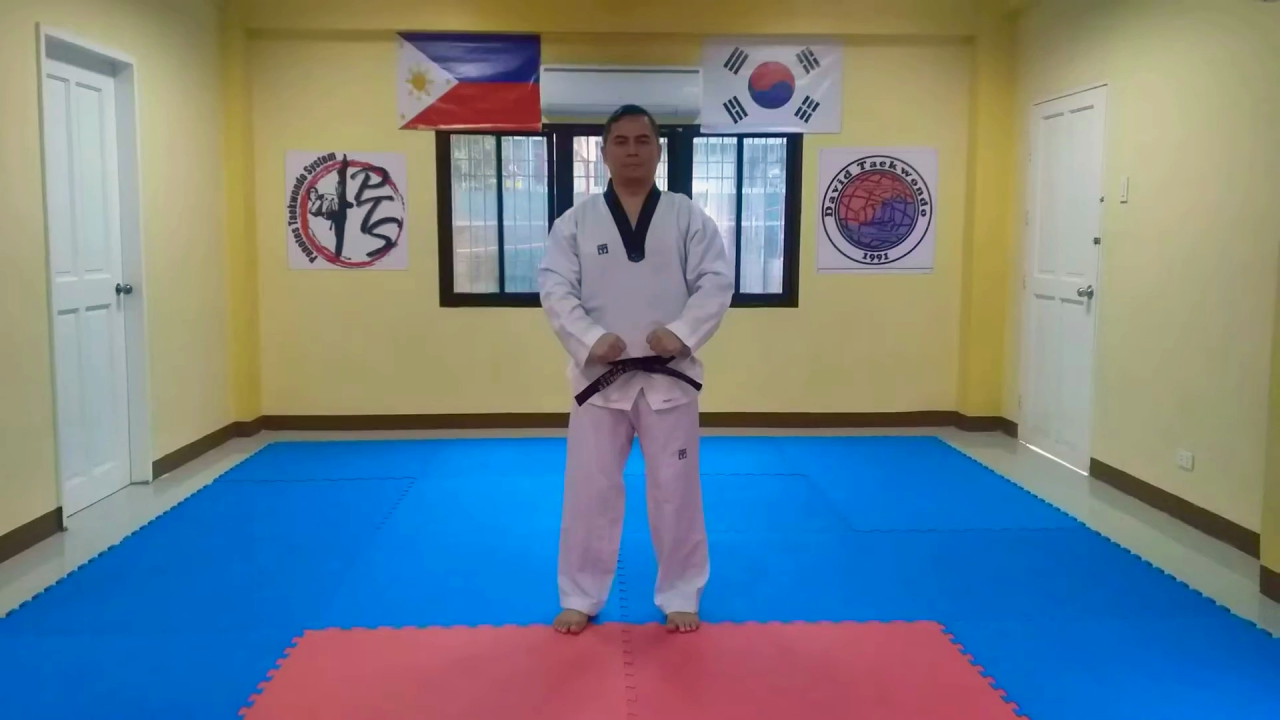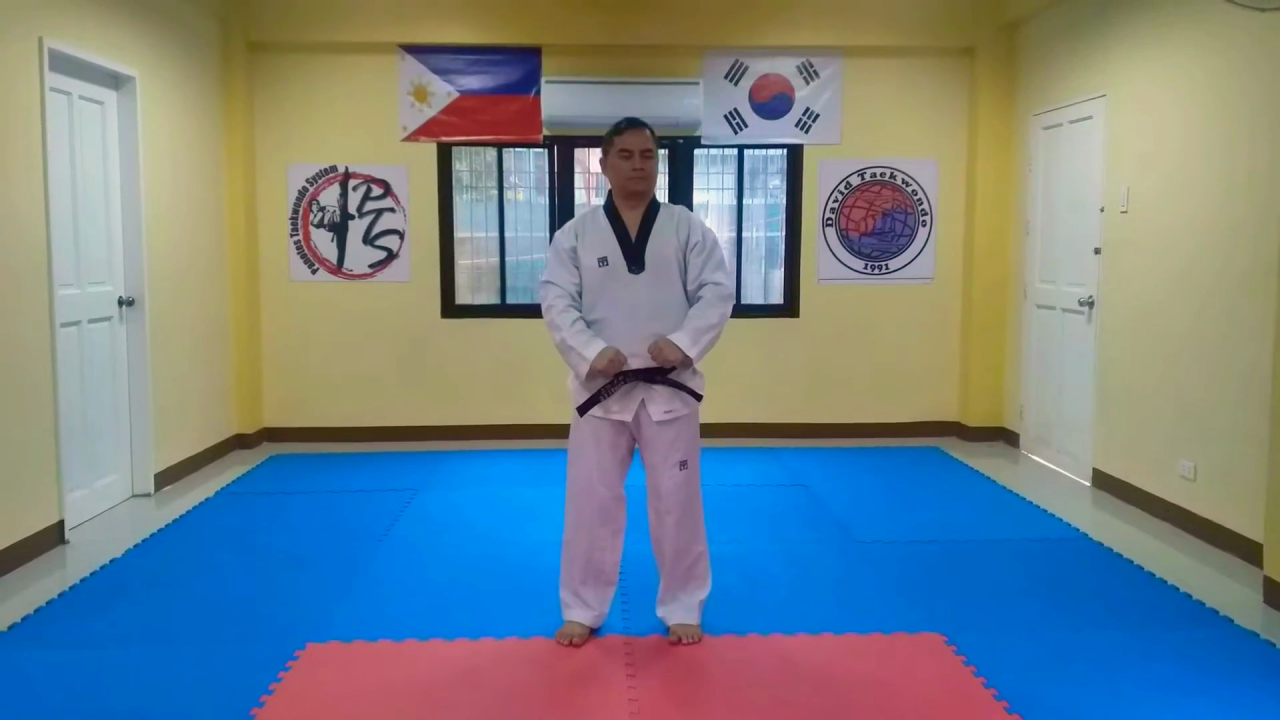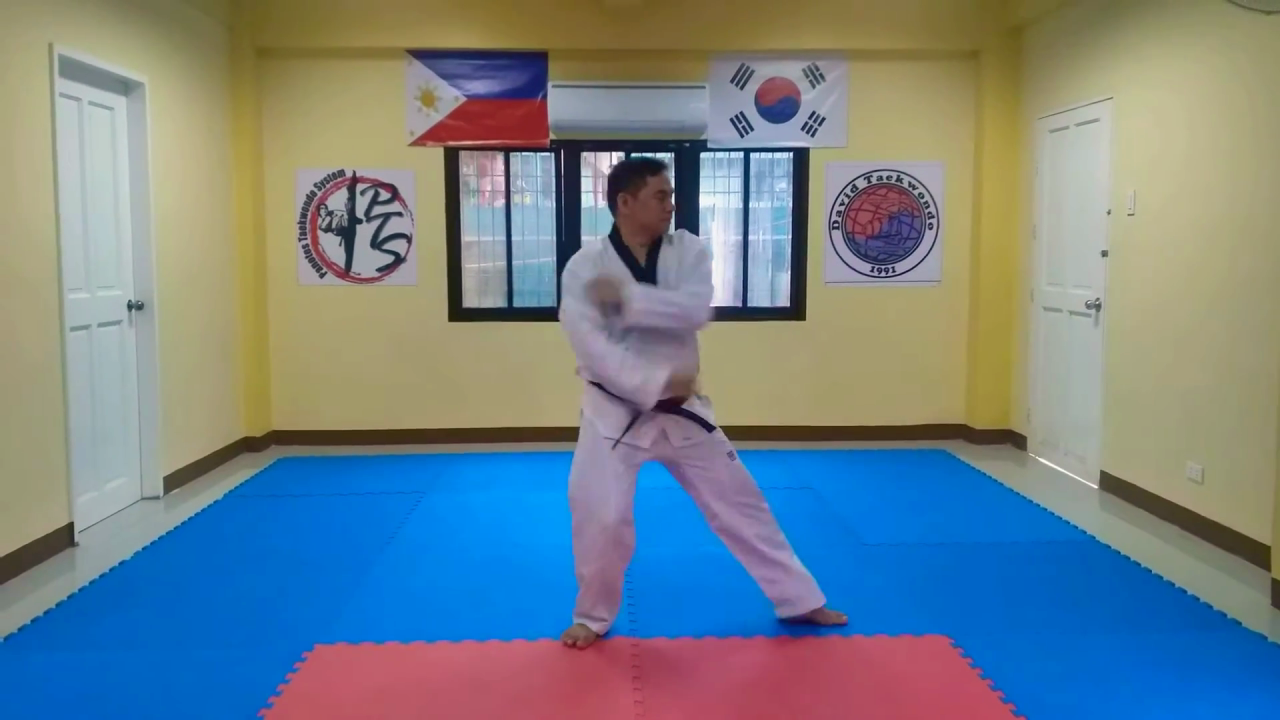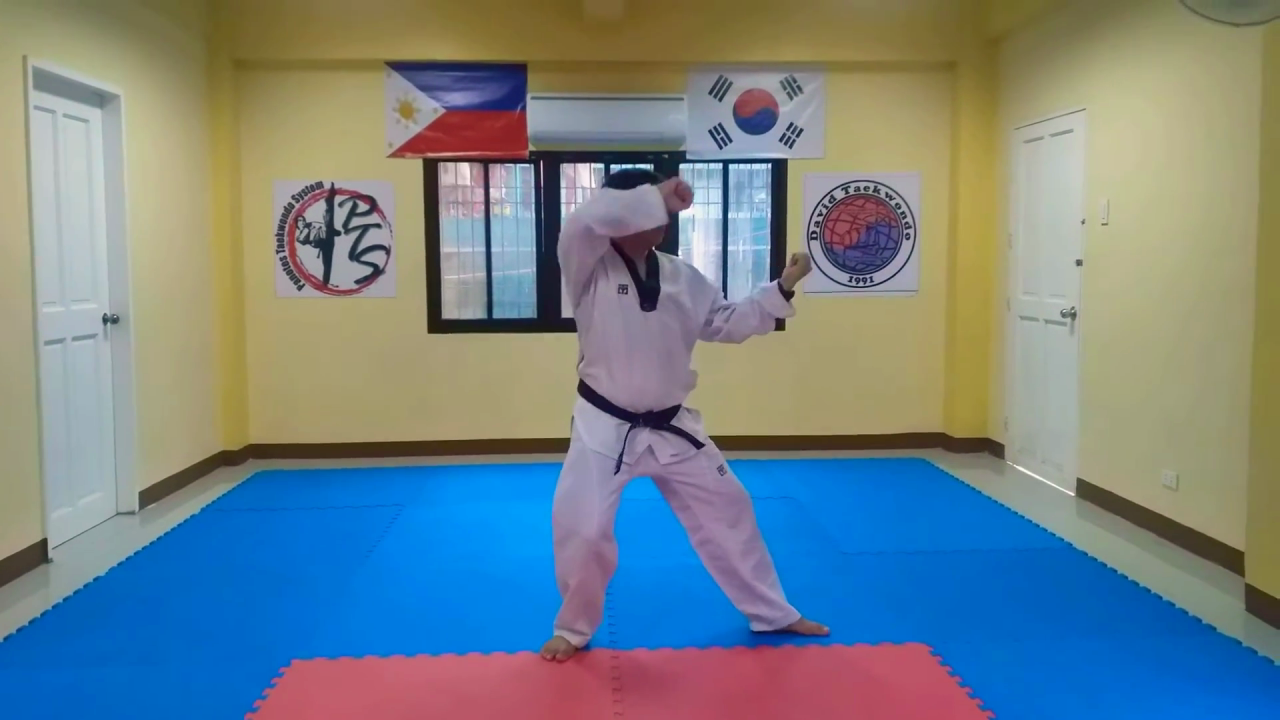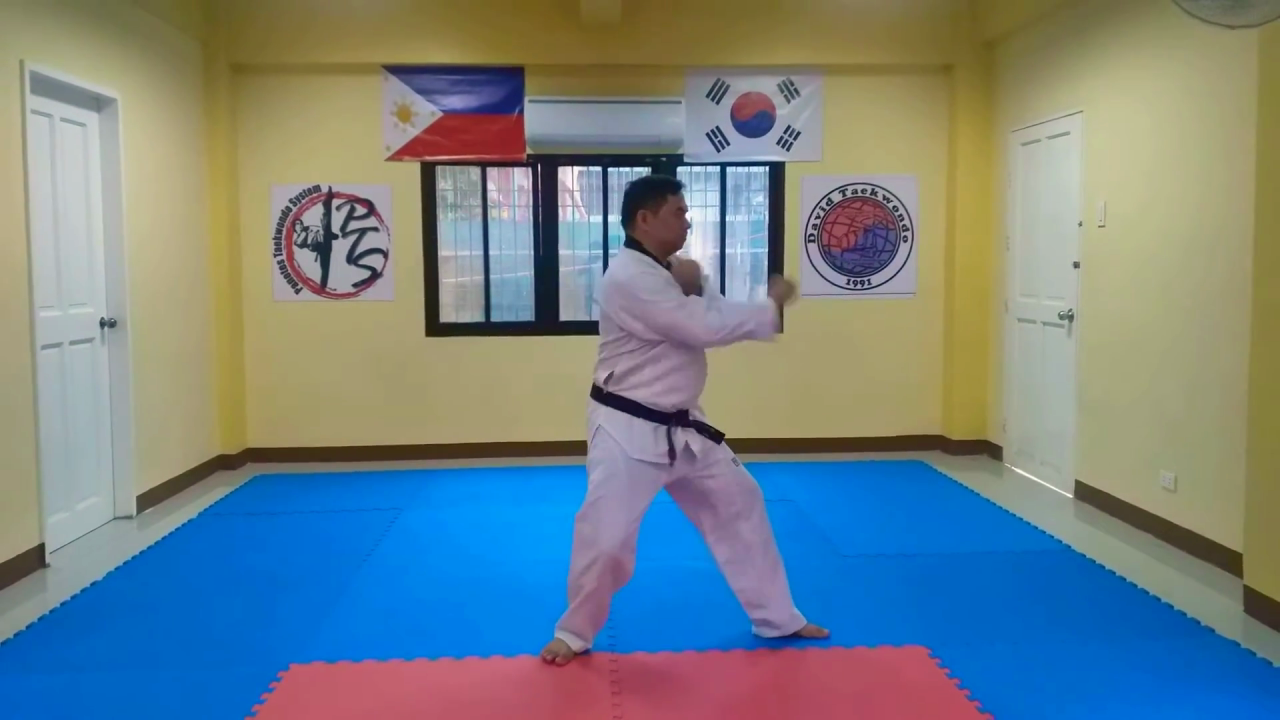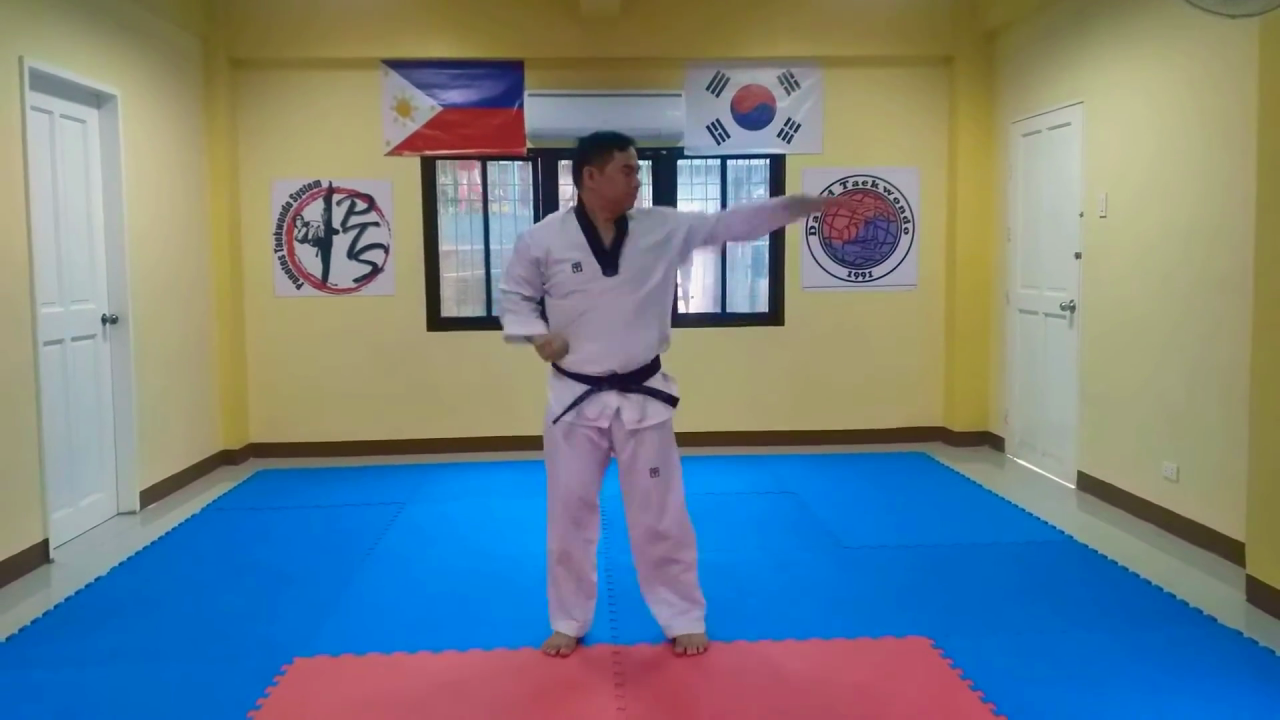
dt=0.7s
person 1, frame 1
left shoulder: (687, 216)
right shoulder: (576, 221)
left elbow: (717, 282)
right elbow: (554, 287)
left wrist: (683, 332)
right wrist: (589, 338)
left hip: (669, 375)
right hip: (600, 375)
left knee: (676, 489)
right knee: (590, 489)
left ankle: (680, 595)
right ankle: (579, 598)
person 1, frame 2
left shoulder: (687, 228)
right shoulder: (576, 233)
left elbow: (717, 292)
right elbow: (556, 301)
left wrist: (685, 343)
right wrist: (590, 353)
left hip: (669, 386)
right hip: (601, 388)
left knee: (677, 501)
right knee: (592, 501)
left ankle: (682, 608)
right ankle: (582, 610)
person 1, frame 3
left shoulder: (686, 252)
right shoulder: (586, 266)
left elbow: (692, 311)
right elbow: (590, 344)
left wrist: (627, 297)
right wrist: (654, 382)
left hip: (682, 411)
right hip: (615, 414)
left knee: (740, 502)
right knee: (602, 518)
left ankle: (800, 598)
right ankle: (592, 615)
person 1, frame 4
left shoulder: (681, 276)
right shoulder: (588, 266)
left elbow: (727, 323)
right elbow: (586, 218)
left wrist: (782, 288)
right wrist: (658, 197)
left hip: (671, 426)
right hip: (605, 427)
left knee: (727, 511)
right knee: (584, 530)
left ankle: (773, 613)
right ankle: (573, 628)
person 1, frame 5
left shoulder: (669, 269)
right shoulder: (629, 278)
left elbow: (718, 321)
right elbow: (708, 329)
left wrist: (695, 290)
right wrist: (771, 304)
left hip: (681, 426)
right hip: (628, 430)
left knee: (740, 507)
right knee: (608, 538)
left ankle: (778, 618)
right ankle: (574, 632)
person 1, frame 6
left shoulder: (665, 227)
right shoulder: (544, 237)
left elbow: (735, 221)
right elbow: (513, 292)
left wrist: (793, 204)
right wrist: (534, 332)
left hip: (643, 396)
right hip: (575, 396)
left knee: (662, 513)
right knee: (571, 512)
left ankle: (683, 619)
right ankle: (569, 622)
